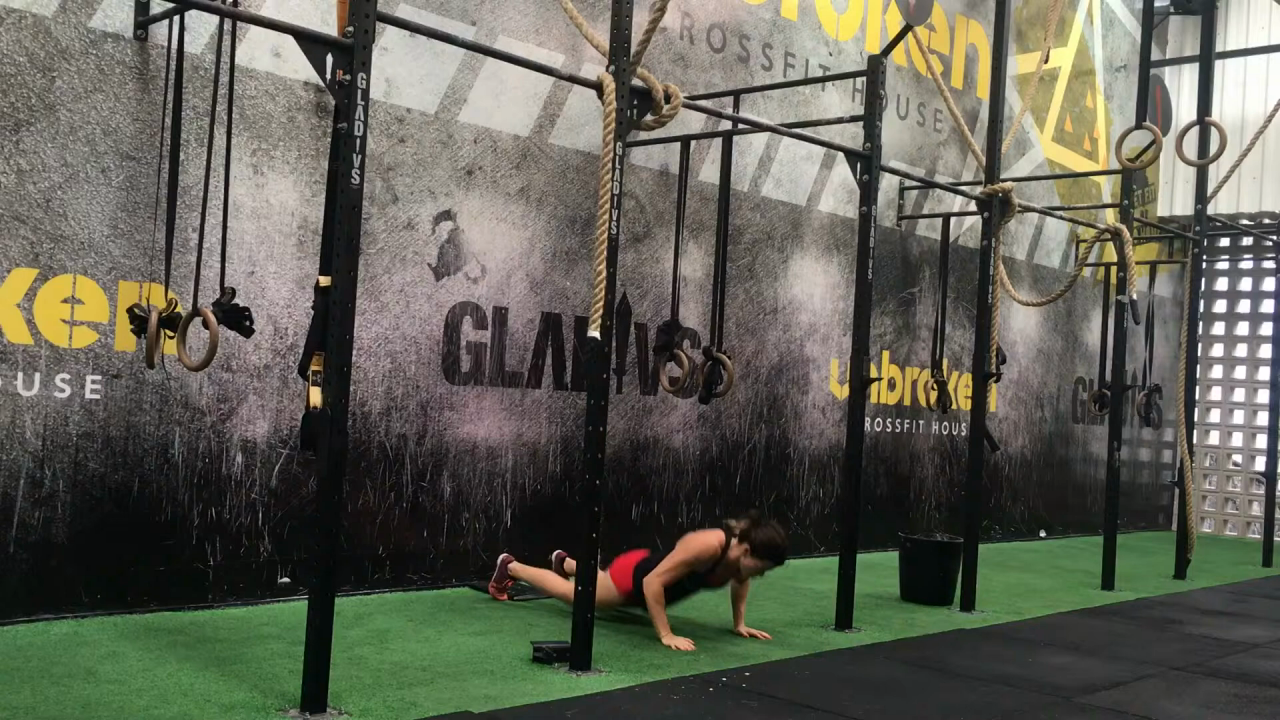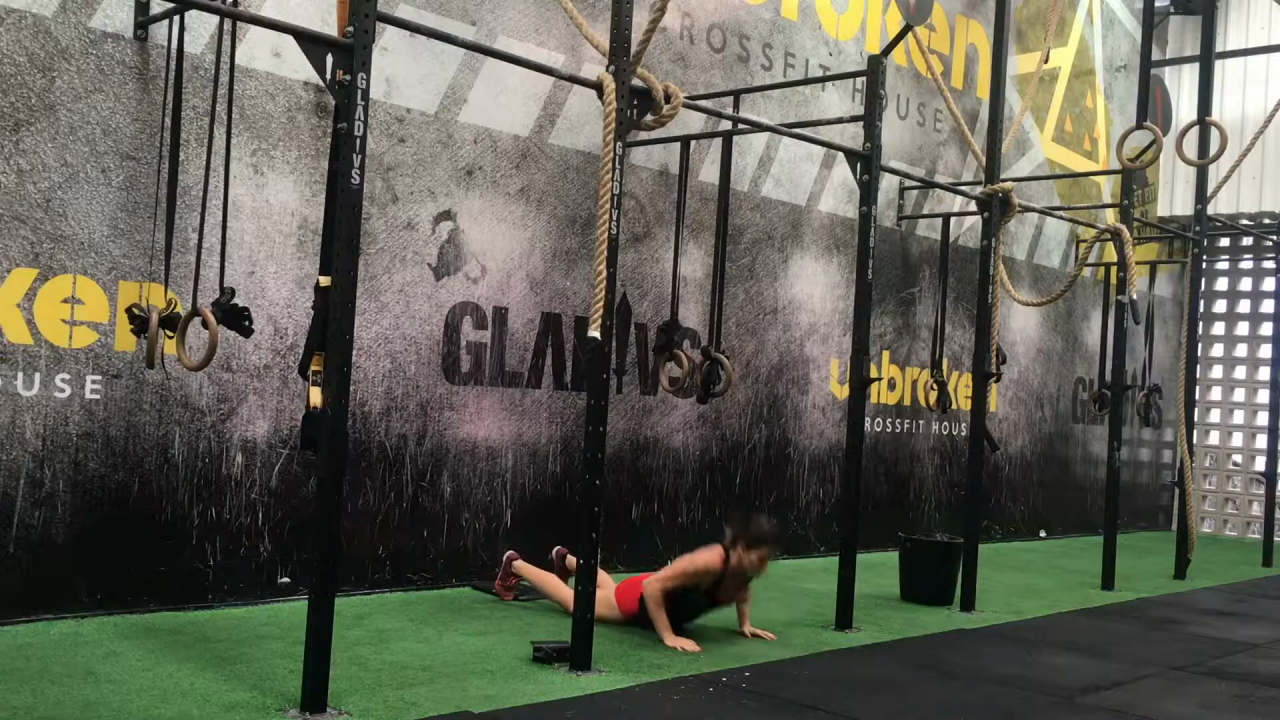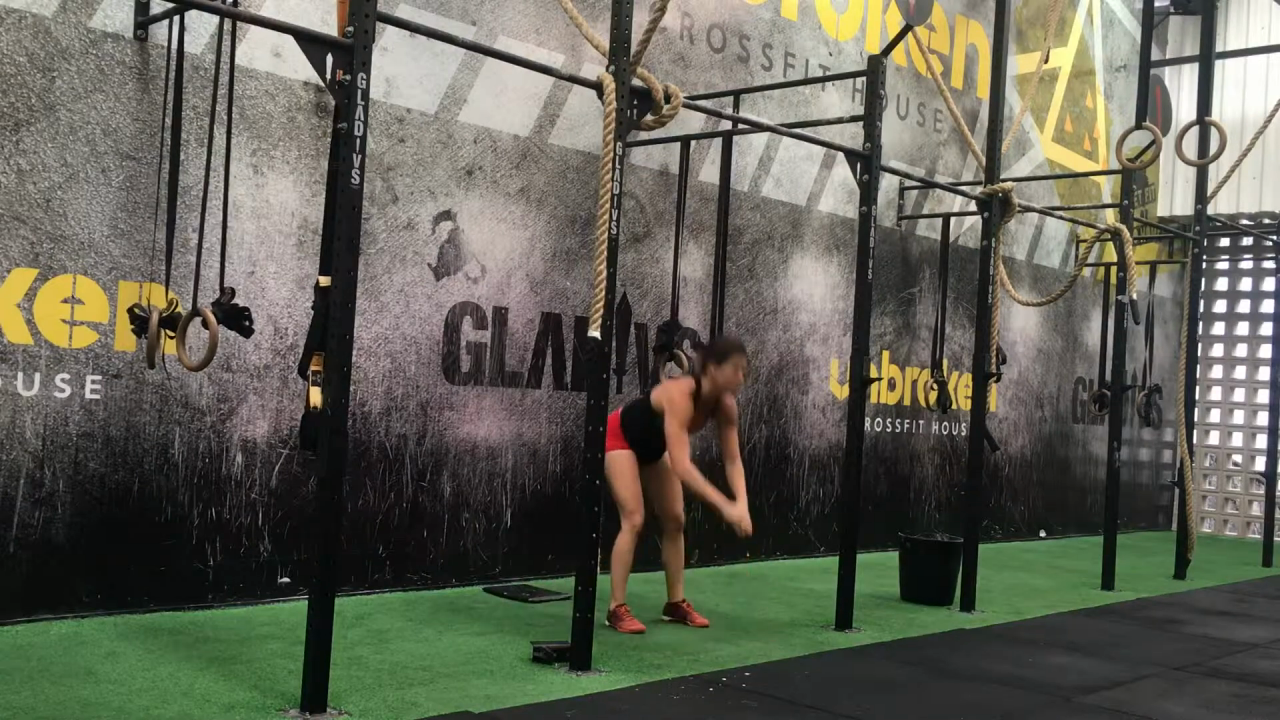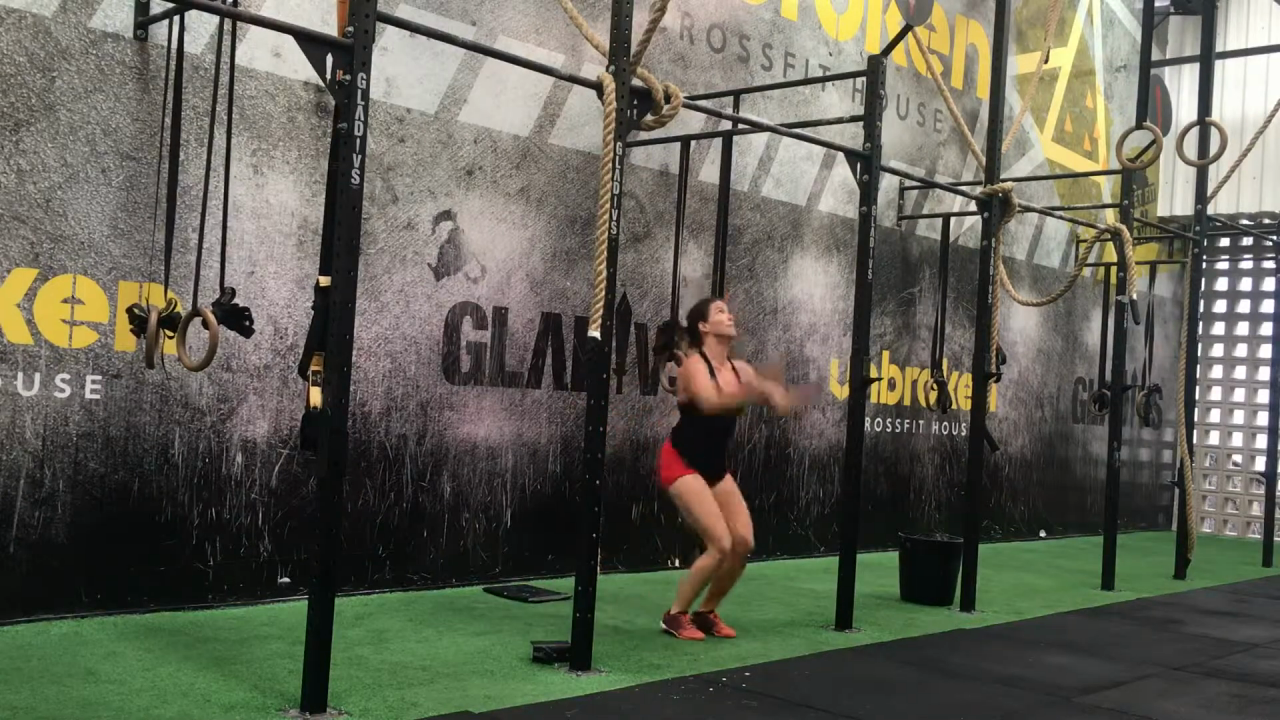
dt=1s
person 1, frame 1
left shoulder: (742, 552)
right shoulder: (708, 548)
left elbow: (739, 581)
right elbow: (653, 583)
left wrist: (739, 623)
right wrist: (666, 635)
left hip: (653, 576)
right hip: (633, 576)
left knee: (602, 582)
right knee: (569, 592)
left ankle: (564, 562)
right ankle: (510, 566)
person 1, frame 2
left shoulder: (745, 561)
right shoulder: (710, 562)
right elbow: (653, 588)
left wrist: (744, 623)
right wrist: (668, 636)
left hip: (657, 595)
right hip: (639, 601)
left knee: (607, 584)
right knee: (573, 601)
left ankle: (565, 558)
right ankle: (514, 565)
person 1, frame 3
left shoulder: (725, 405)
right shoulder: (680, 396)
left elbow: (733, 459)
right elbow: (682, 466)
left wrist: (742, 504)
right wrist: (724, 506)
left hip: (653, 448)
right hip: (621, 438)
left knee: (675, 521)
right knee: (634, 520)
left ankle: (676, 603)
right ankle: (616, 610)
person 1, frame 4
left shoulder: (737, 368)
right shoulder: (692, 366)
left elbow: (774, 398)
right elbow: (710, 403)
left wrist: (783, 396)
right wrist: (746, 389)
left hip: (716, 467)
right hip: (681, 464)
left knee: (744, 544)
right knee: (721, 547)
left ankle: (706, 613)
right ankle: (676, 615)
